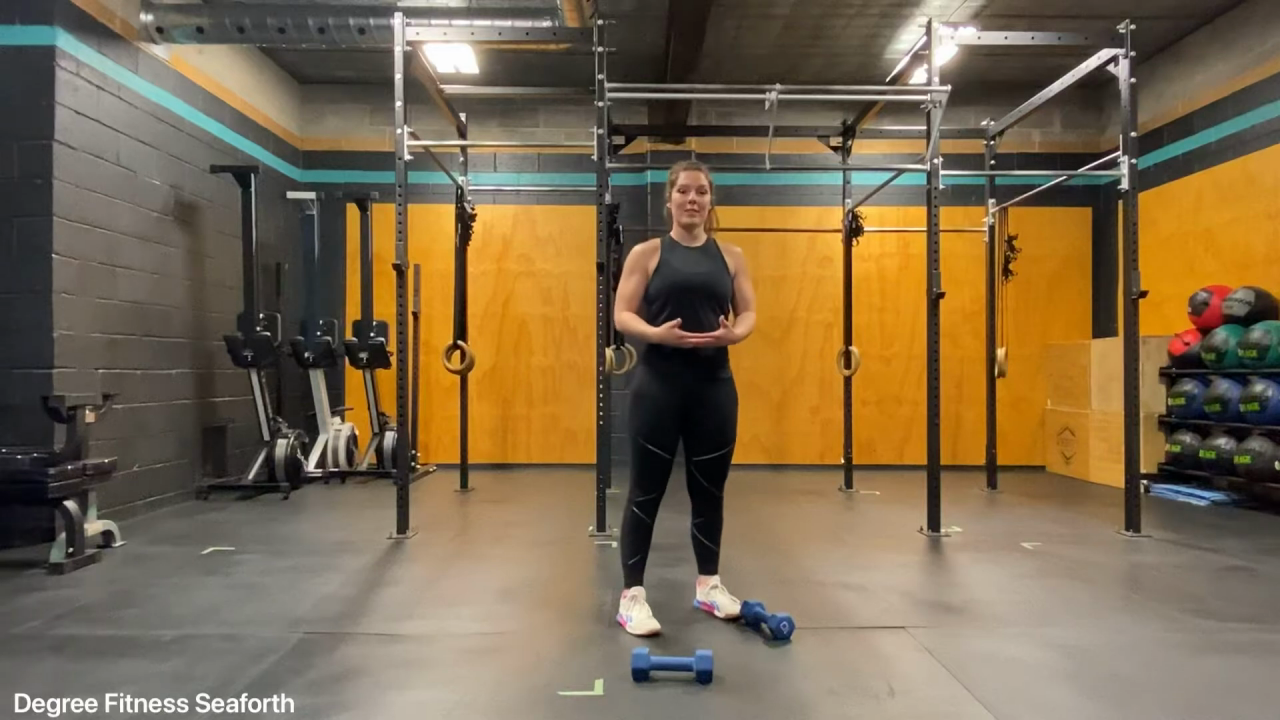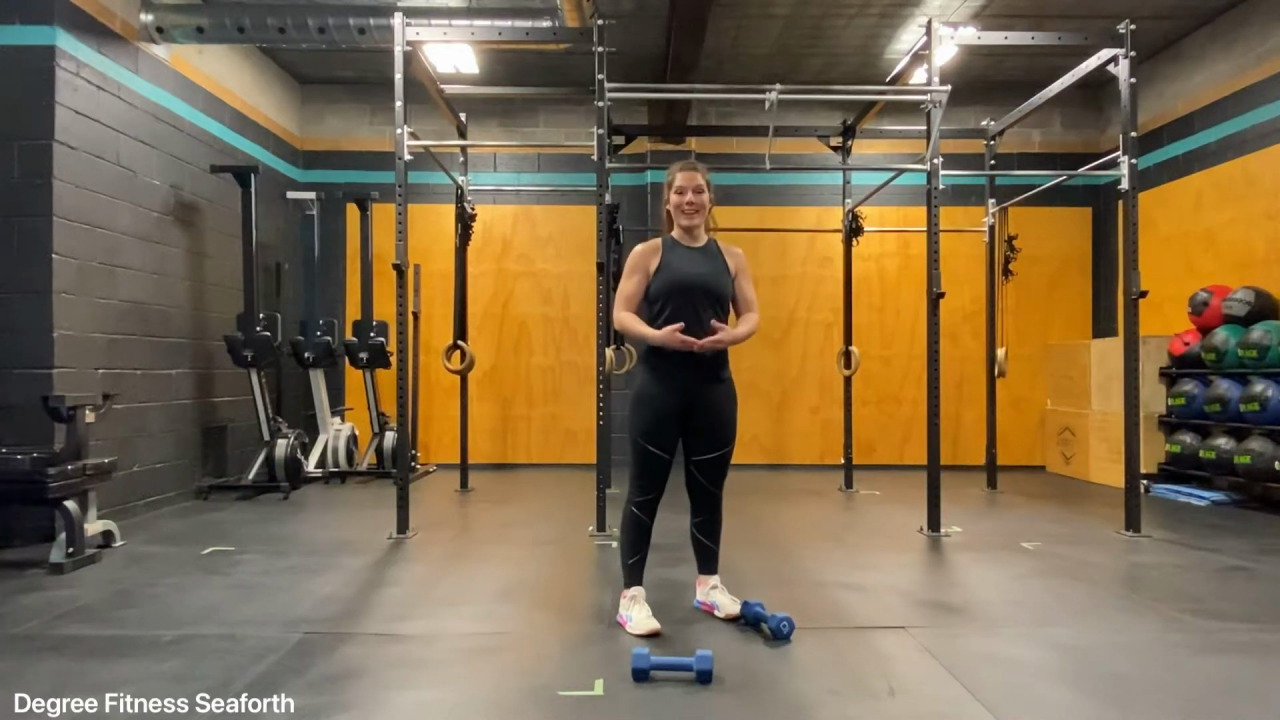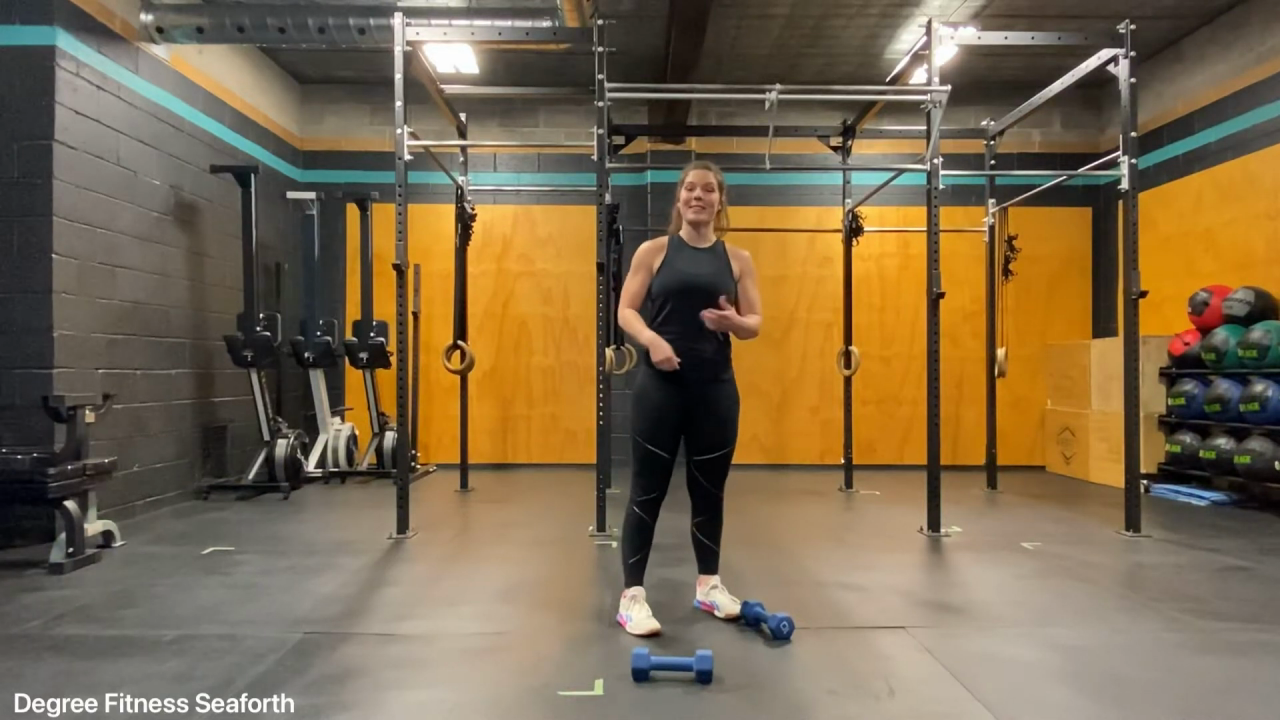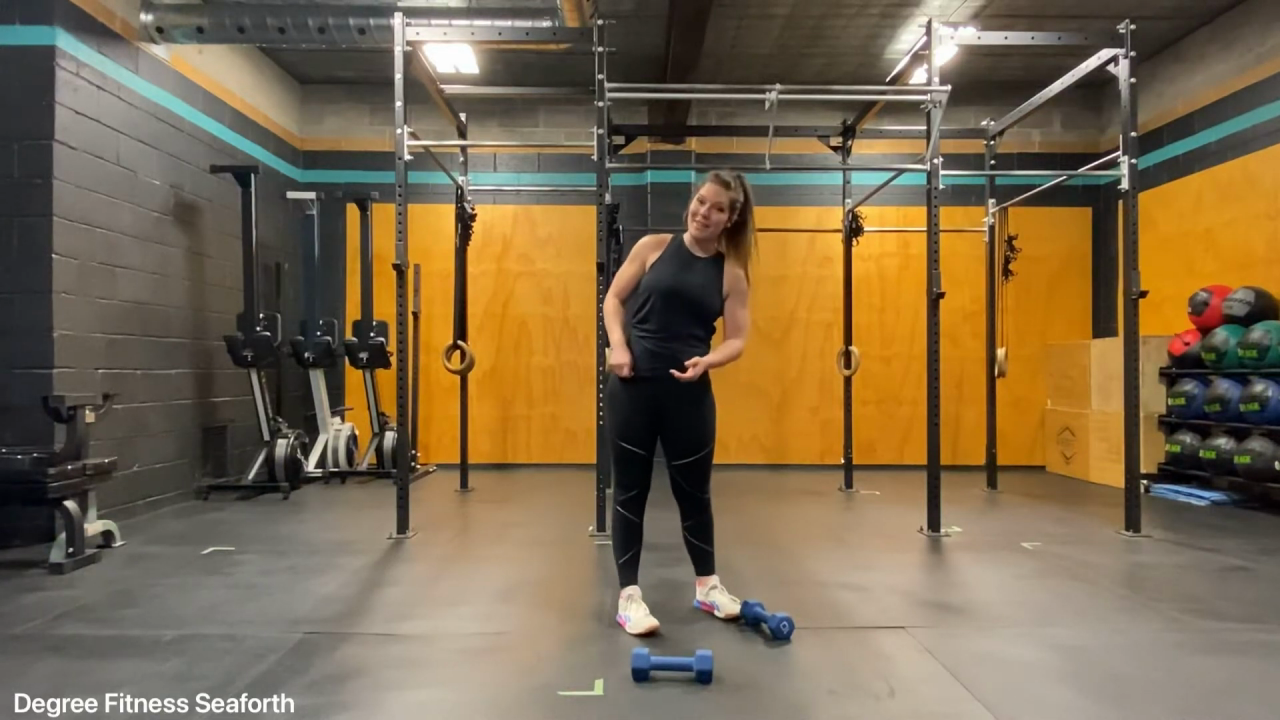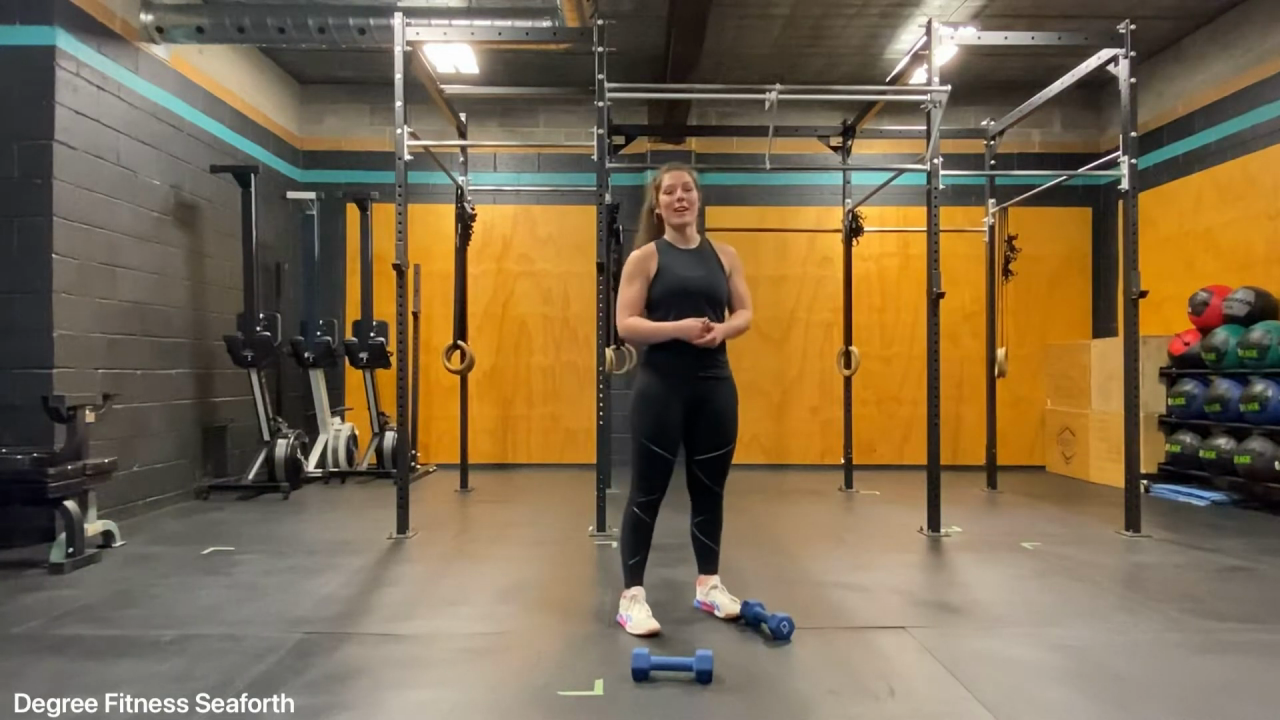
dt=1s
person 1, frame 1
left shoulder: (731, 256)
right shoulder: (646, 253)
left elbow: (748, 313)
right elbow: (622, 315)
left wrist: (734, 334)
right wrist: (657, 333)
left hip: (714, 385)
right hip: (658, 384)
left knee: (709, 489)
right knee: (646, 490)
left ankle: (708, 584)
right ankle: (632, 596)
person 1, frame 2
left shoulder: (731, 256)
right shoulder: (647, 253)
left elbow: (751, 315)
right elbow: (622, 315)
left wrist: (731, 335)
right wrist: (657, 336)
left hip: (714, 386)
right hip: (659, 385)
left knee: (708, 489)
right knee: (646, 489)
left ankle: (708, 584)
right ankle: (631, 595)
person 1, frame 3
left shoulder: (737, 259)
right shoulder: (653, 251)
left elbow: (755, 322)
right elbow: (626, 309)
left wrist: (732, 321)
right wrist: (651, 339)
left hip: (715, 387)
right hip: (659, 385)
left knee: (709, 489)
right knee: (648, 489)
left ankle: (708, 584)
right ankle: (632, 595)
person 1, frame 4
left shoulder: (732, 274)
right shoulder: (652, 247)
left elbow: (737, 339)
right elbow: (614, 298)
left wrist: (706, 362)
right wrist: (618, 344)
left hip: (689, 390)
right hip: (633, 383)
left knee: (694, 491)
right knee: (631, 490)
left ankle: (707, 584)
right ankle: (629, 594)
person 1, frame 5
left shoulder: (724, 255)
right shoulder: (645, 257)
left elbow: (744, 312)
right elbow: (626, 323)
left wrist: (722, 329)
right wrist: (677, 328)
left hip: (715, 385)
right hip: (660, 385)
left knee: (709, 488)
right knee: (647, 490)
left ankle: (708, 583)
right ankle: (632, 596)
